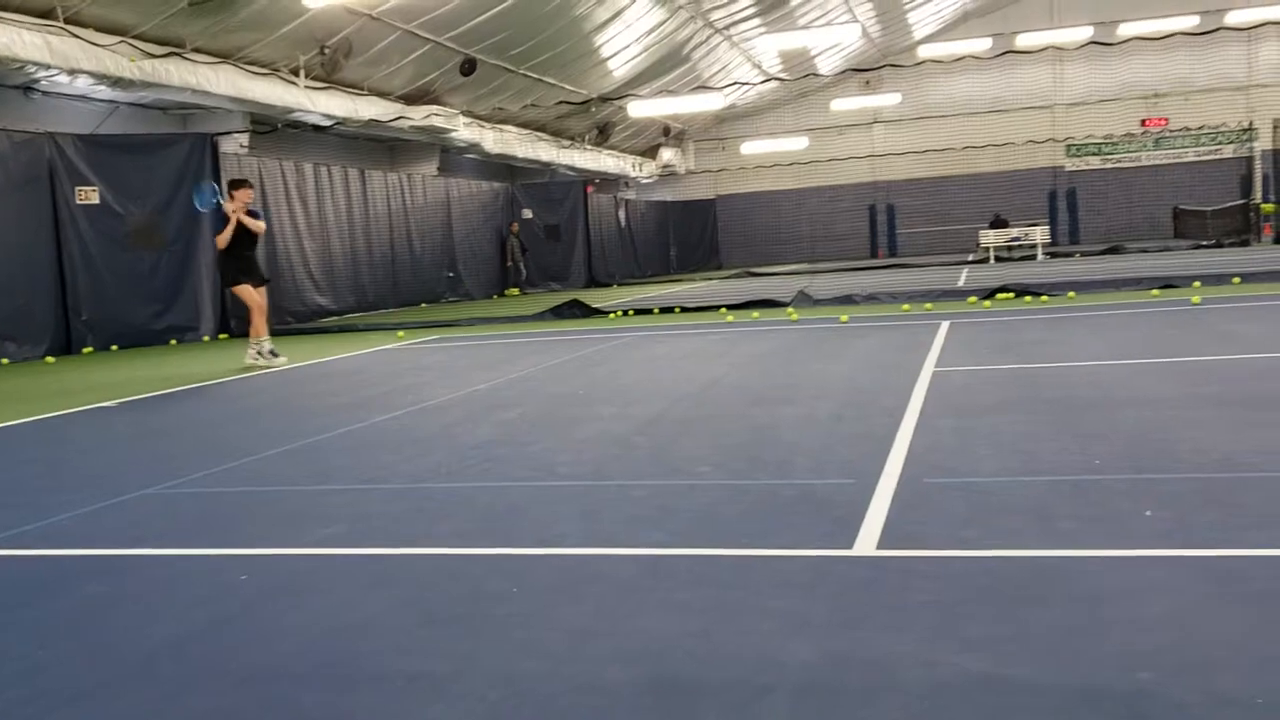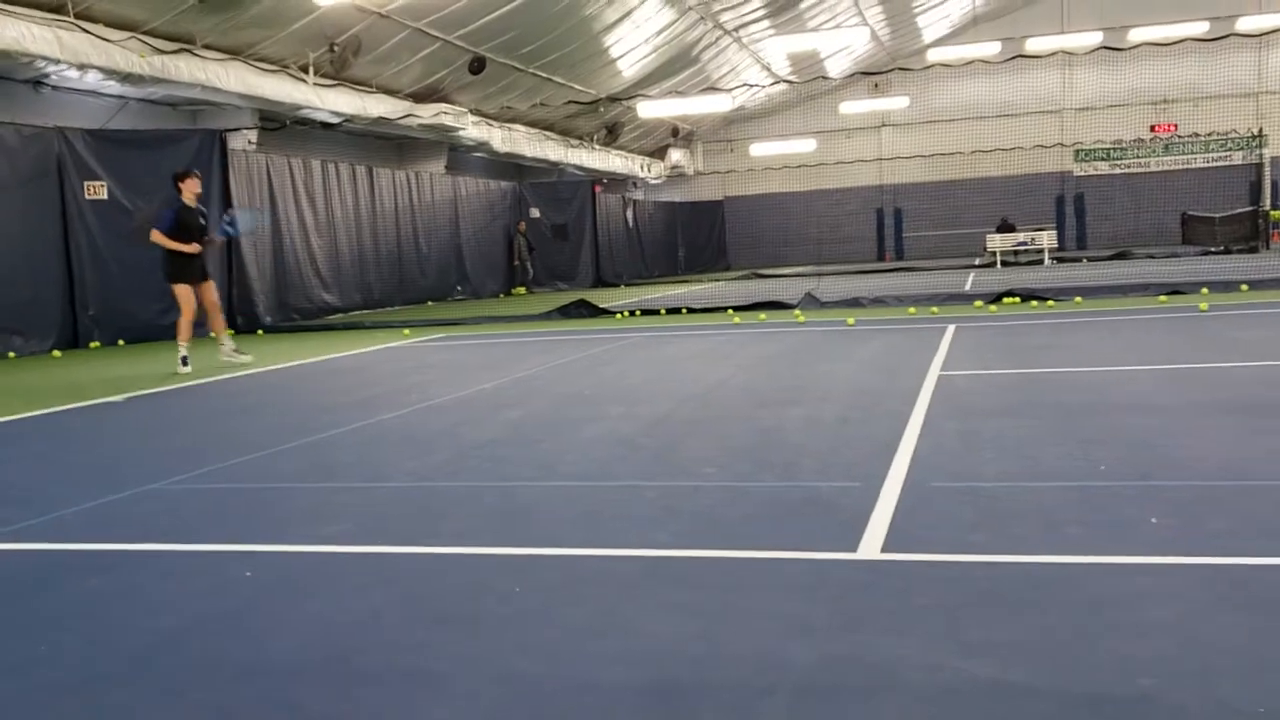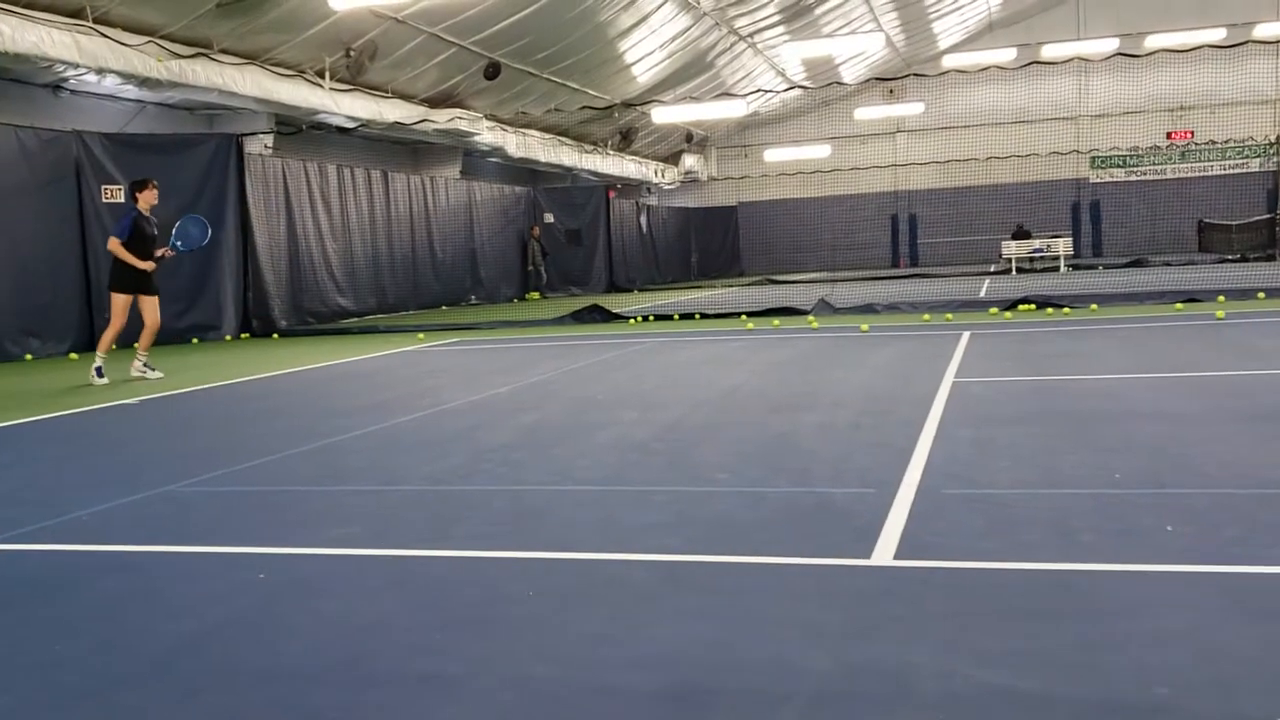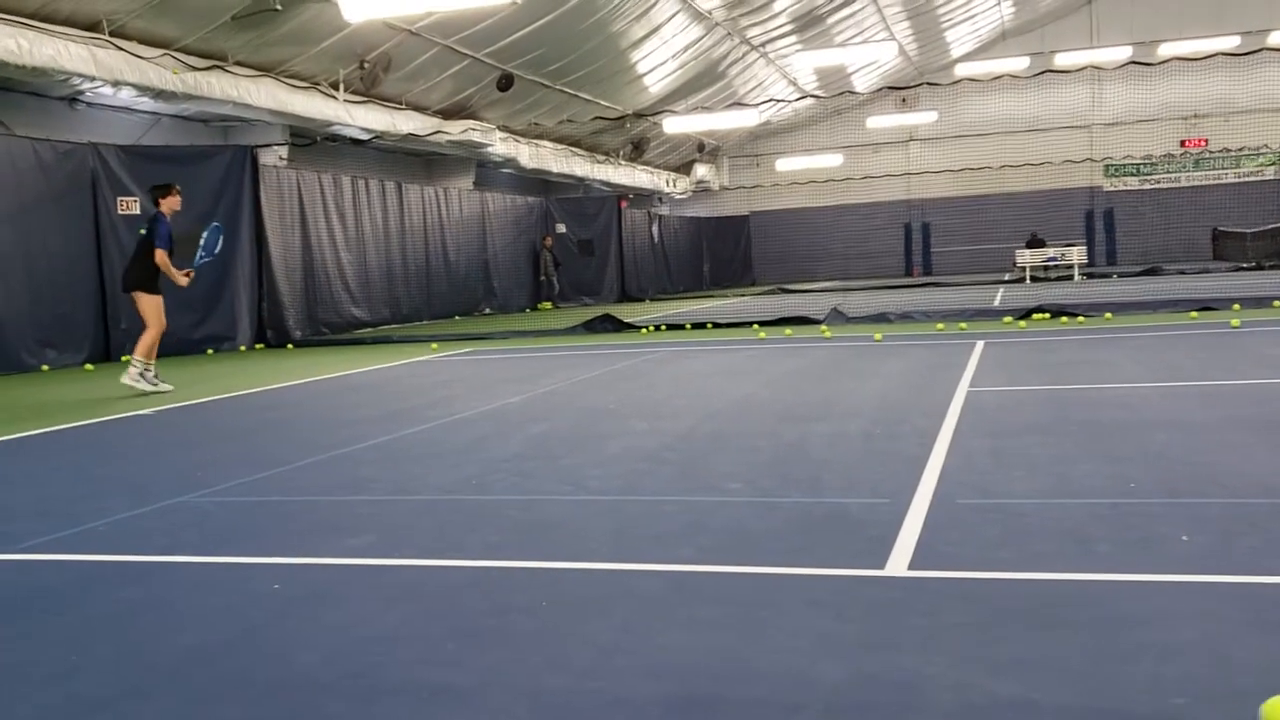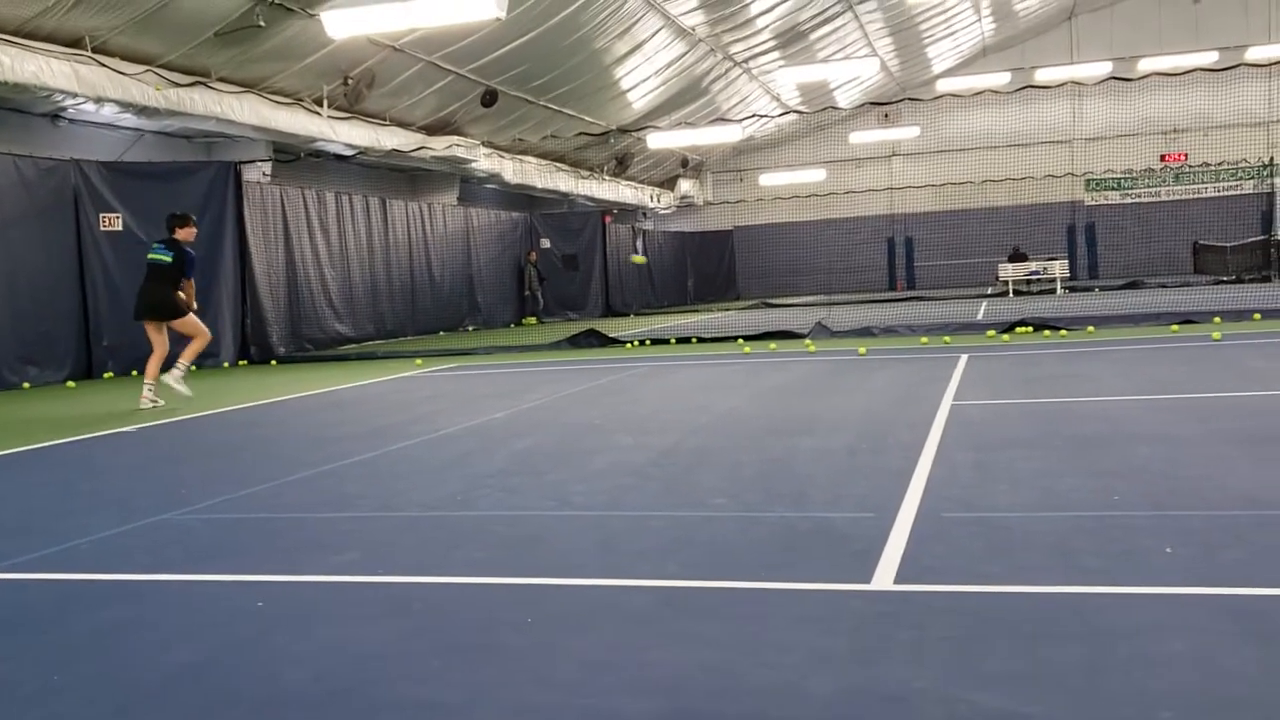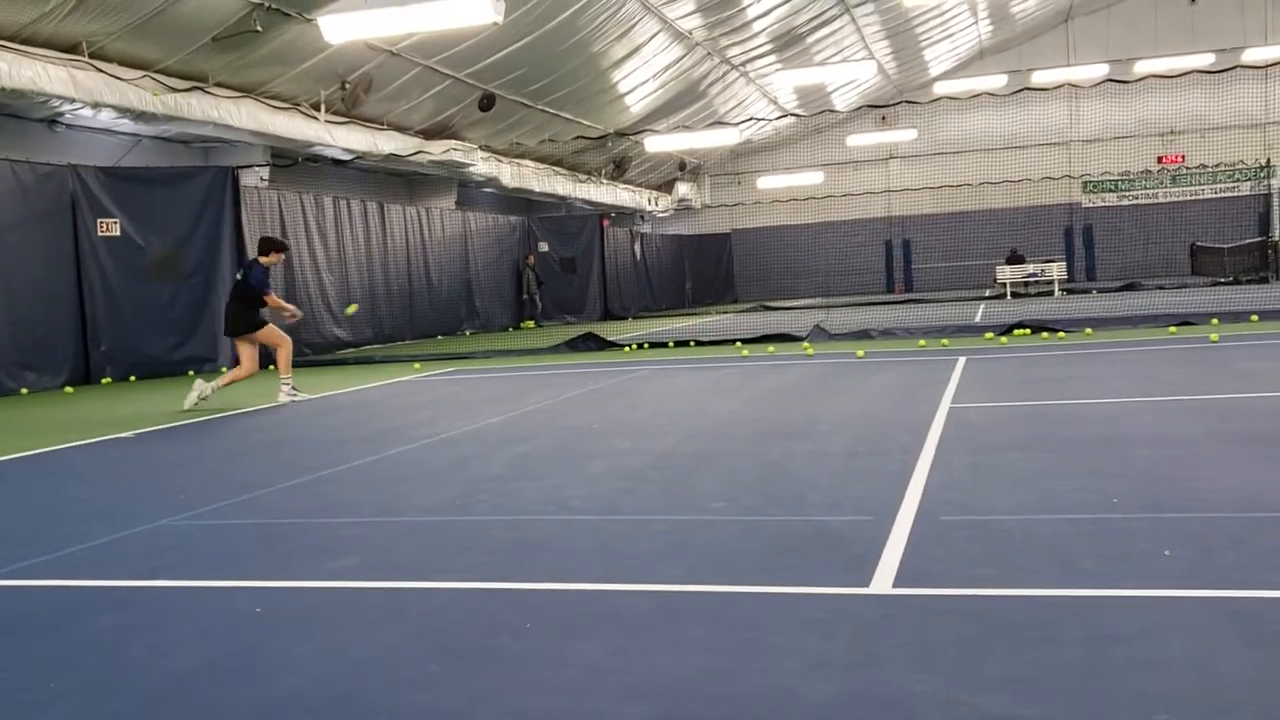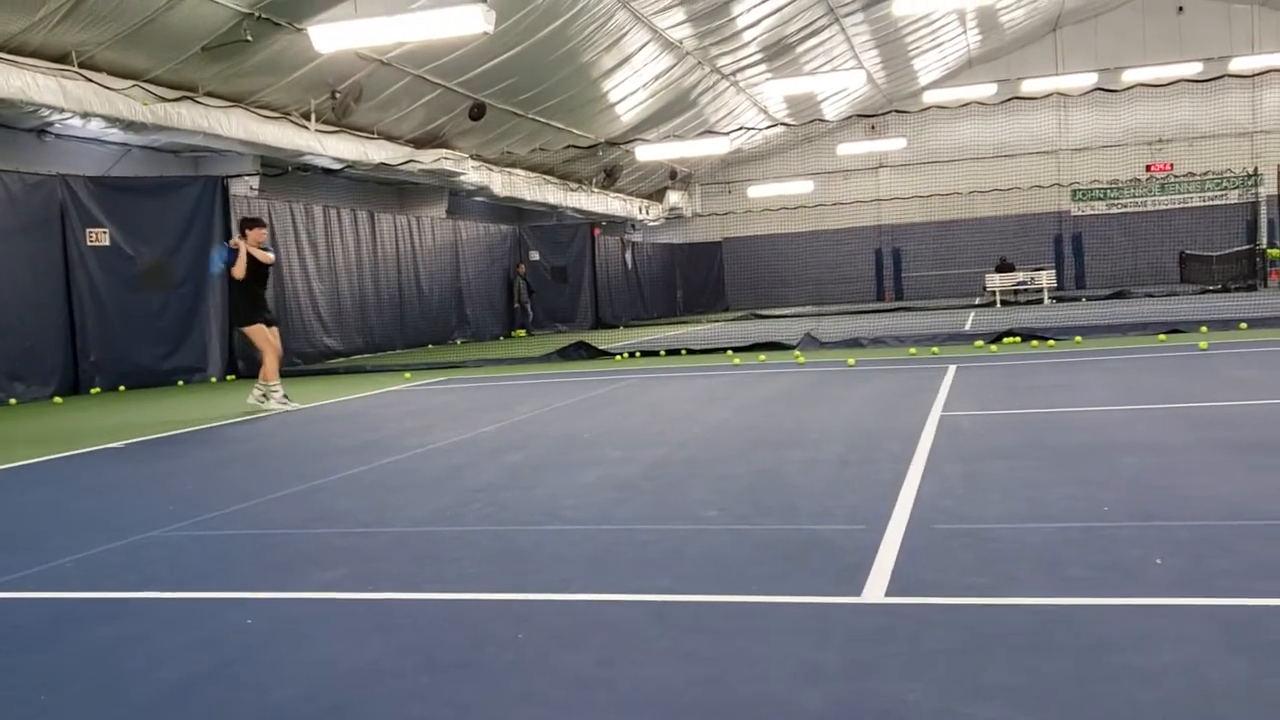
dt=0.5s
person 1, frame 1
left shoulder: (253, 214)
right shoulder: (225, 217)
left elbow: (261, 229)
right elbow: (221, 244)
left wrist: (239, 215)
right wrist: (233, 220)
left hip: (250, 266)
right hip: (233, 270)
left knee: (262, 310)
right knee: (258, 307)
left ankle: (254, 353)
right ankle: (267, 350)
person 1, frame 2
left shoulder: (201, 211)
right shoulder: (174, 210)
right elbow: (154, 236)
left wrist: (205, 243)
right wrist: (184, 248)
left hip: (197, 265)
right hip: (178, 266)
left knee: (214, 307)
right knee: (189, 311)
left ankle: (228, 348)
right ankle: (183, 355)
person 1, frame 3
left shoulder: (152, 221)
right shoulder: (130, 218)
right elbow: (112, 245)
left wrist: (161, 254)
right wrist: (139, 264)
left hip: (145, 278)
right hip: (124, 276)
left knee: (153, 323)
right knee: (118, 323)
left ankle: (140, 364)
right ankle: (97, 365)
person 1, frame 4
left shoulder: (157, 221)
right shoulder: (162, 222)
right elbow: (159, 258)
left wrist: (177, 272)
right wrist: (177, 279)
left hip: (138, 277)
right hip: (143, 278)
left knee: (156, 326)
right knee: (157, 325)
left ankle: (149, 374)
right ankle: (132, 372)
person 1, frame 5
left shoulder: (155, 247)
right shoulder: (186, 254)
right elbow: (188, 285)
left wrist: (181, 297)
right wrist: (191, 305)
left hip: (144, 300)
right hip: (165, 301)
left knee: (160, 349)
right knee: (204, 336)
left ankle: (147, 394)
right ankle: (175, 374)
person 1, frame 6
left shoulder: (260, 267)
right shoulder: (257, 271)
right elbow: (272, 302)
left wrist: (283, 311)
right wrist: (290, 309)
left hip: (247, 318)
right hip: (242, 318)
left knee: (248, 368)
right knee: (285, 342)
left ankle: (206, 388)
right ankle: (286, 389)
person 1, frame 7
left shoulder: (264, 251)
right shoulder: (239, 255)
left elbow: (269, 259)
right elbow: (238, 275)
left wrist: (247, 245)
right wrist: (242, 248)
left hip: (261, 307)
right hip: (245, 309)
left knee: (276, 352)
right knee: (271, 349)
left ankle: (258, 393)
right ankle: (277, 397)
